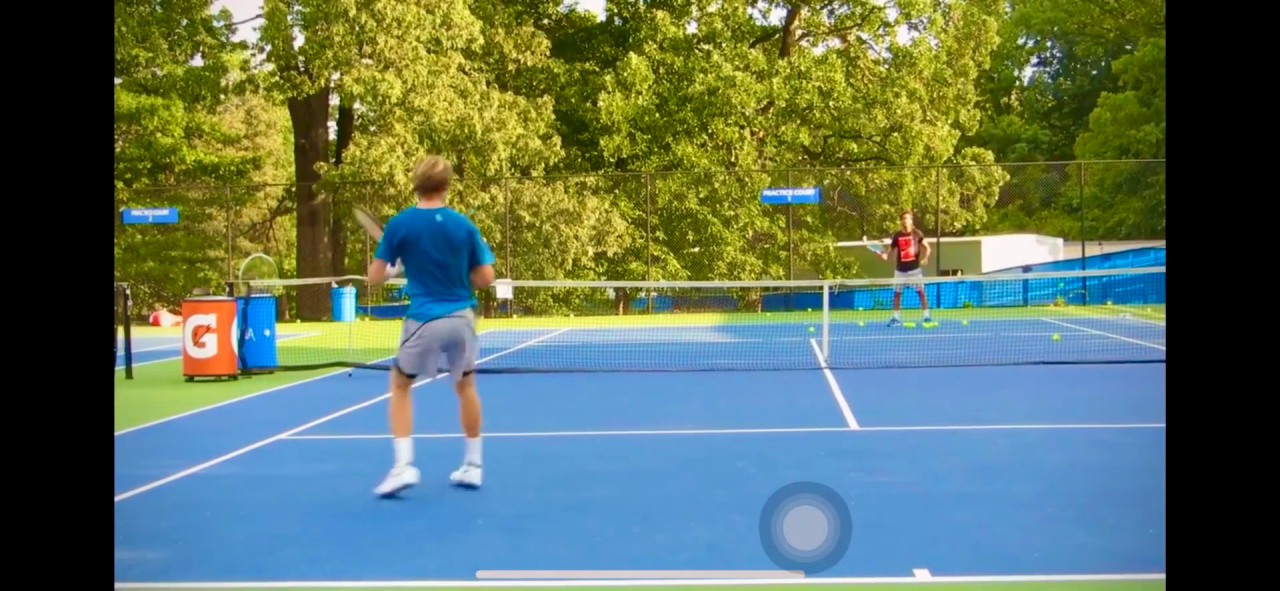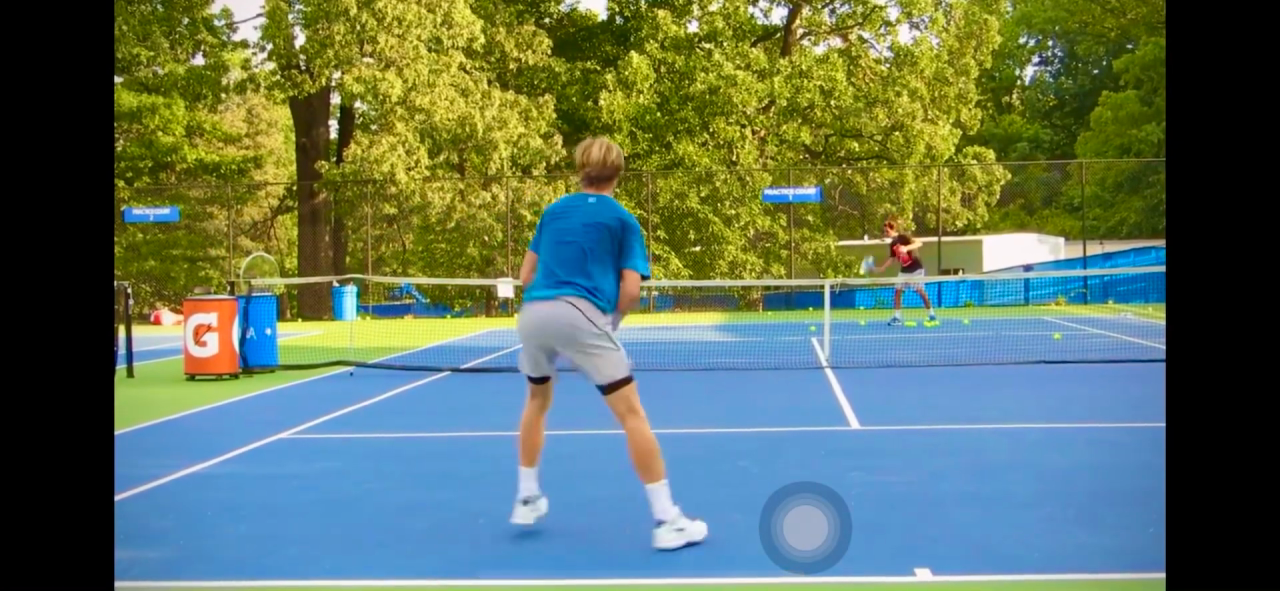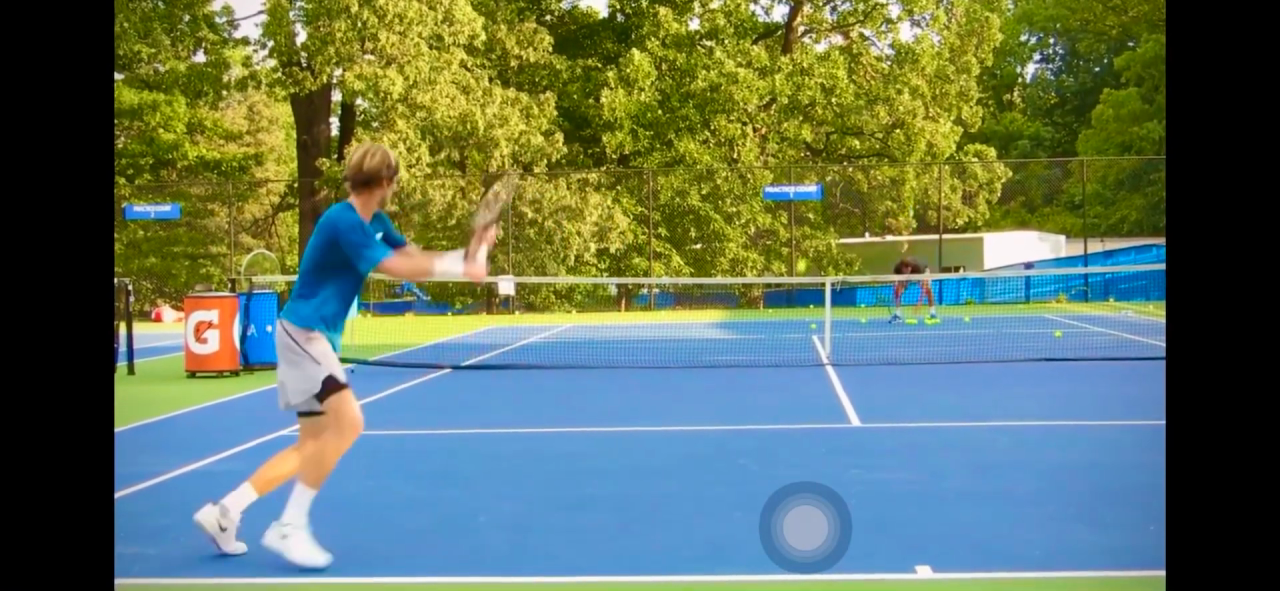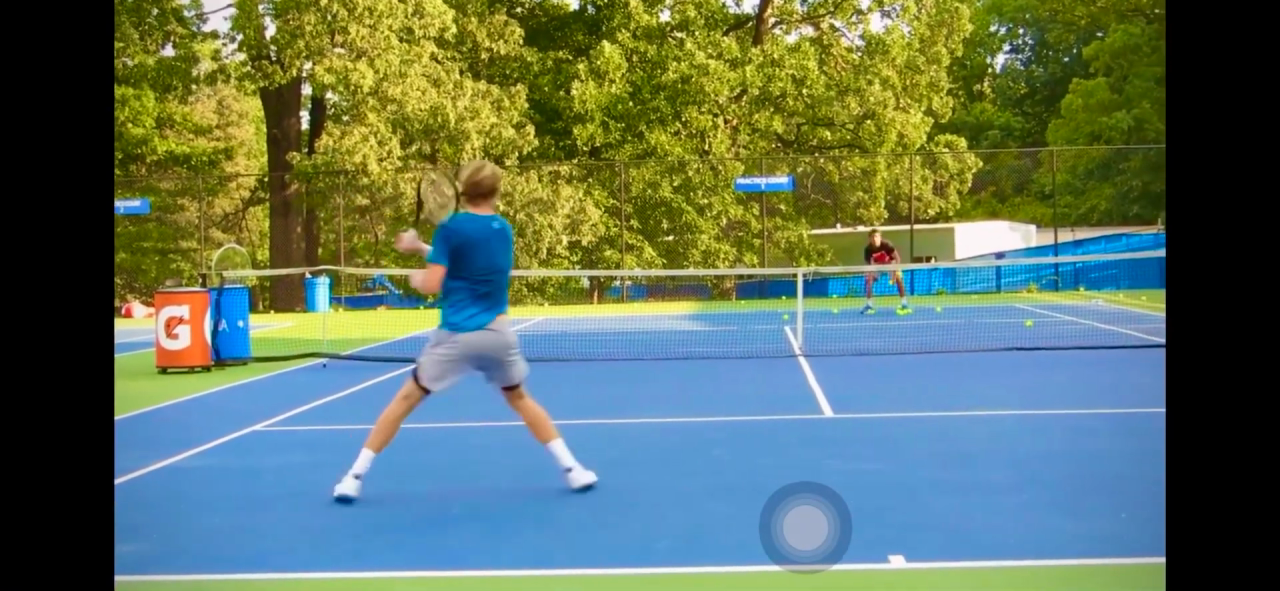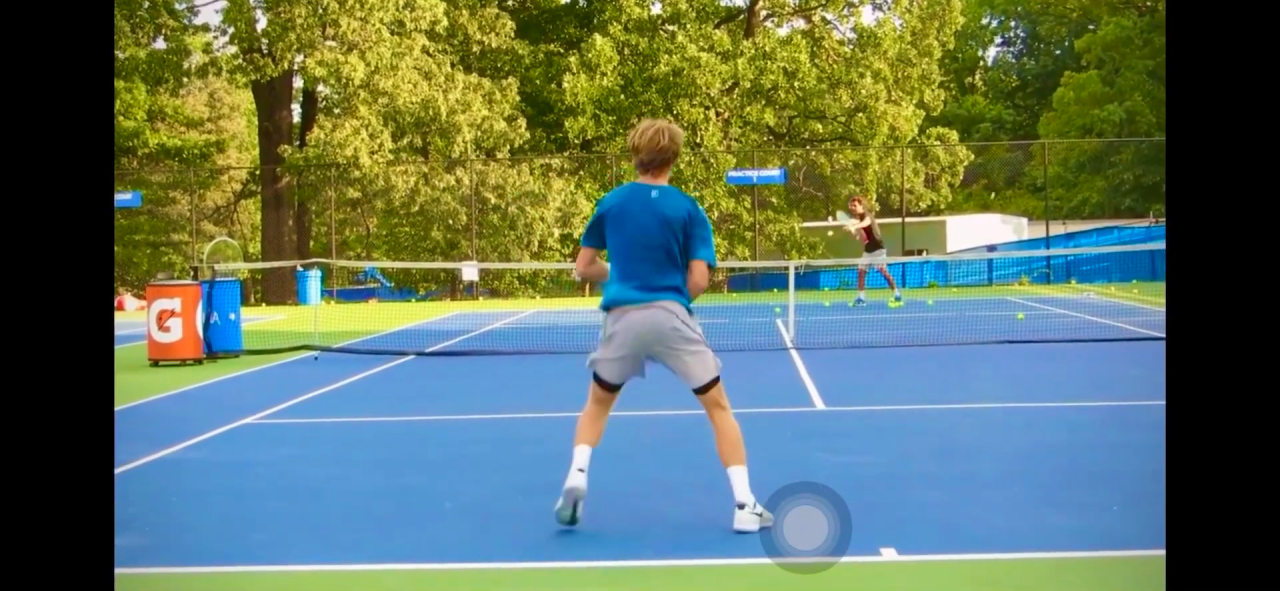
dt=1s
person 1, frame 1
left shoulder: (400, 224)
right shoulder: (465, 225)
left elbow: (374, 276)
right elbow: (486, 278)
left wrist: (395, 268)
left hip: (424, 323)
right hip: (461, 318)
left knee: (400, 386)
right knee: (465, 387)
left ankle: (403, 466)
right ankle: (472, 466)
person 1, frame 2
left shoulder: (553, 210)
right shoulder: (623, 220)
left elbow: (526, 276)
right elbow: (631, 289)
right wrist: (609, 318)
left hip: (534, 315)
right hip: (580, 315)
left knee: (537, 403)
right knee: (632, 416)
left ankle: (527, 500)
right ankle: (667, 520)
person 1, frame 3
left shoulder: (374, 223)
right shoulder: (341, 222)
left elbow: (415, 259)
right elbow: (398, 269)
left wrist: (467, 253)
right wrist: (464, 269)
left hip: (314, 336)
right hip: (302, 333)
left knee: (310, 445)
right knee: (347, 424)
left ankle: (225, 511)
right ankle: (290, 526)
person 1, frame 4
left shoulder: (451, 227)
right shoulder: (504, 229)
left elbow: (430, 284)
left wrist: (418, 277)
right wrist: (420, 246)
left hip: (457, 334)
right hip: (497, 333)
left knee: (406, 399)
right knee: (519, 398)
left ankle: (354, 477)
right ankle: (573, 469)
person 1, frame 5
left shoulder: (610, 204)
right shoulder: (688, 209)
left elbow: (584, 268)
right elbow: (698, 281)
left hip: (622, 318)
right hip: (669, 315)
left knee: (597, 404)
right knee: (718, 407)
left ankle: (578, 474)
right ankle: (744, 506)
